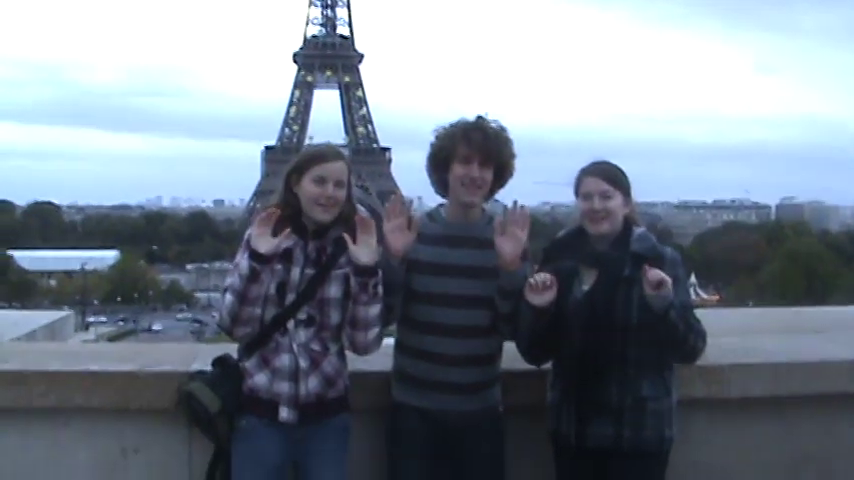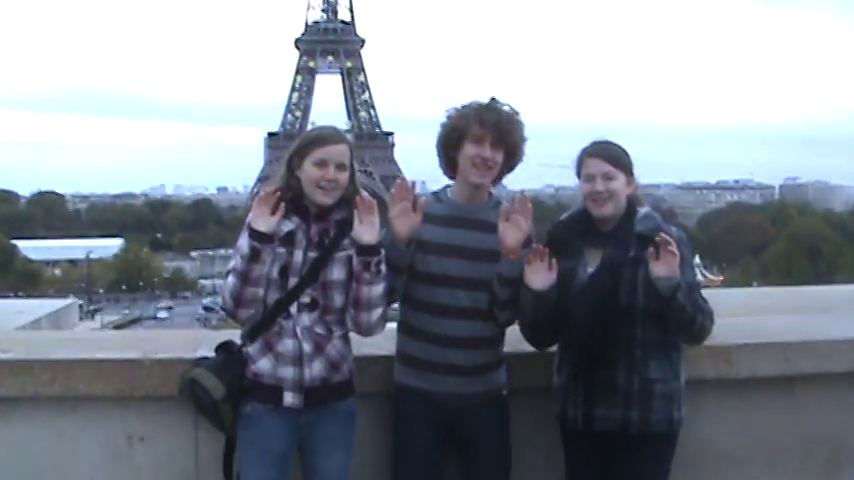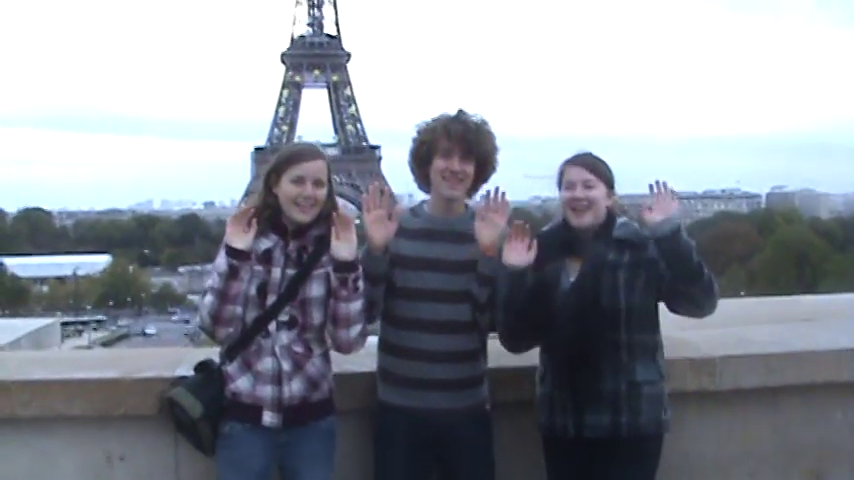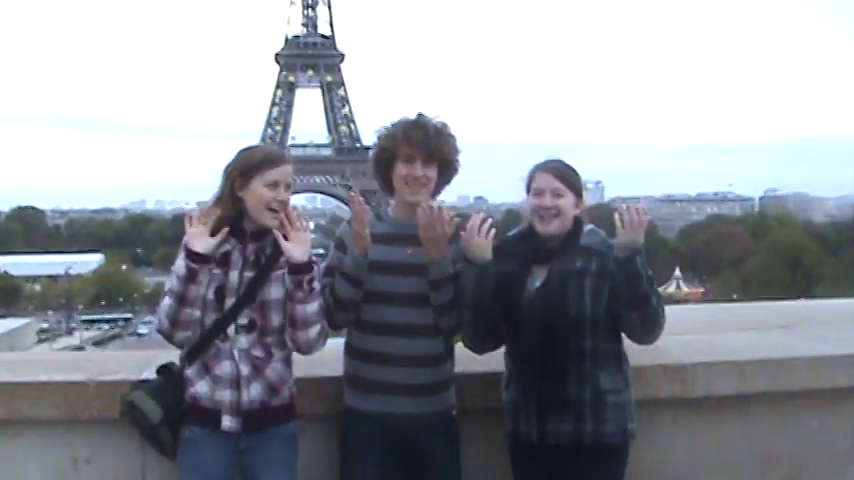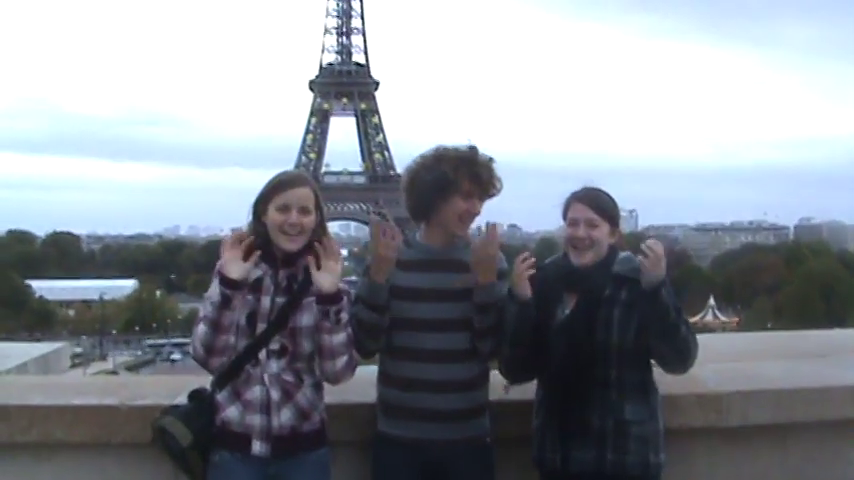
dt=1s
person 1, frame 1
left shoulder: (507, 239)
right shoulder: (412, 233)
left elbow: (510, 327)
left wrist: (511, 265)
right wrist: (394, 258)
left hip: (480, 408)
right hip: (414, 405)
person 1, frame 2
left shoulder: (512, 223)
right shoulder: (418, 213)
left elbow: (507, 315)
left wrist: (513, 252)
right wrist: (399, 240)
left hip: (484, 392)
right hip: (418, 389)
person 1, frame 3
left shoulder: (489, 232)
right shoulder: (395, 228)
left elbow: (491, 319)
right elbow: (367, 310)
left wrist: (489, 251)
right wrist: (375, 248)
left hip: (467, 408)
right hip: (400, 406)
person 1, frame 4
left shoulder: (454, 237)
right shoulder: (357, 232)
left elbow: (453, 324)
right elbow: (335, 317)
left wrist: (438, 257)
right wrist: (358, 252)
left hip: (433, 412)
right hip: (365, 411)
person 1, frame 5
left shoulder: (489, 260)
right shoulder: (389, 256)
left elbow: (492, 349)
right elbow: (365, 346)
left wrist: (486, 282)
right wrist: (378, 278)
left hip: (468, 439)
right hip: (399, 438)
person 2, frame 1
left shoulder: (351, 249)
right shoulder: (263, 238)
left elbow: (363, 343)
right elbow: (235, 327)
left wrist: (367, 271)
right wrist: (256, 259)
left hip: (326, 418)
right hip: (261, 414)
person 2, frame 2
left shoulder: (354, 229)
right shoulder: (268, 220)
left elbow: (368, 324)
right elbow: (239, 311)
left wrist: (369, 250)
right wrist: (257, 238)
left hip: (331, 402)
right hip: (266, 398)
person 2, frame 3
left shoulder: (332, 247)
right shoulder: (246, 240)
left elbow: (347, 339)
right elbow: (218, 328)
left wrist: (346, 265)
right wrist: (234, 257)
left hip: (311, 420)
right hip: (245, 418)
person 2, frame 4
left shoulder: (291, 248)
right shoulder: (202, 241)
left elbow: (309, 342)
right elbow: (174, 331)
left wrist: (301, 267)
right wrist: (195, 258)
left hip: (273, 423)
right hip: (206, 421)
person 2, frame 5
left shoulder: (325, 277)
right shoulder: (235, 268)
left elbow: (337, 372)
right elbow: (209, 358)
left wrist: (330, 298)
right wrist: (228, 286)
left hip: (304, 448)
right hip: (236, 445)
person 3, frame 1
left shoulder: (658, 260)
right shoulder: (560, 259)
left elbow: (690, 350)
right elbow: (535, 353)
left wrist: (664, 303)
right wrist: (536, 310)
left hip: (640, 433)
right hip: (573, 429)
person 3, frame 2
left shoulder: (662, 241)
right shoulder: (564, 242)
left elbow: (697, 330)
right elbow: (542, 338)
left wrist: (670, 284)
right wrist: (537, 294)
left hip: (647, 415)
right hip: (580, 412)
person 3, frame 3
left shoulder: (640, 249)
right shoulder: (545, 251)
left elbow: (700, 301)
right elbow: (516, 338)
left wrist: (670, 234)
right wrist: (514, 276)
left hip: (629, 420)
right hip: (563, 421)
person 3, frame 4
left shoulder: (605, 257)
right shoulder: (509, 257)
left elbow: (647, 329)
right elbow: (480, 340)
left wrist: (632, 255)
right wrist: (478, 267)
left hip: (597, 426)
right hip: (529, 427)
person 3, frame 5
left shoulder: (640, 282)
right shoulder: (545, 284)
left elbow: (680, 358)
right elbow: (515, 371)
left wrist: (656, 287)
right wrist: (521, 302)
left hip: (626, 455)
right hip: (558, 454)
